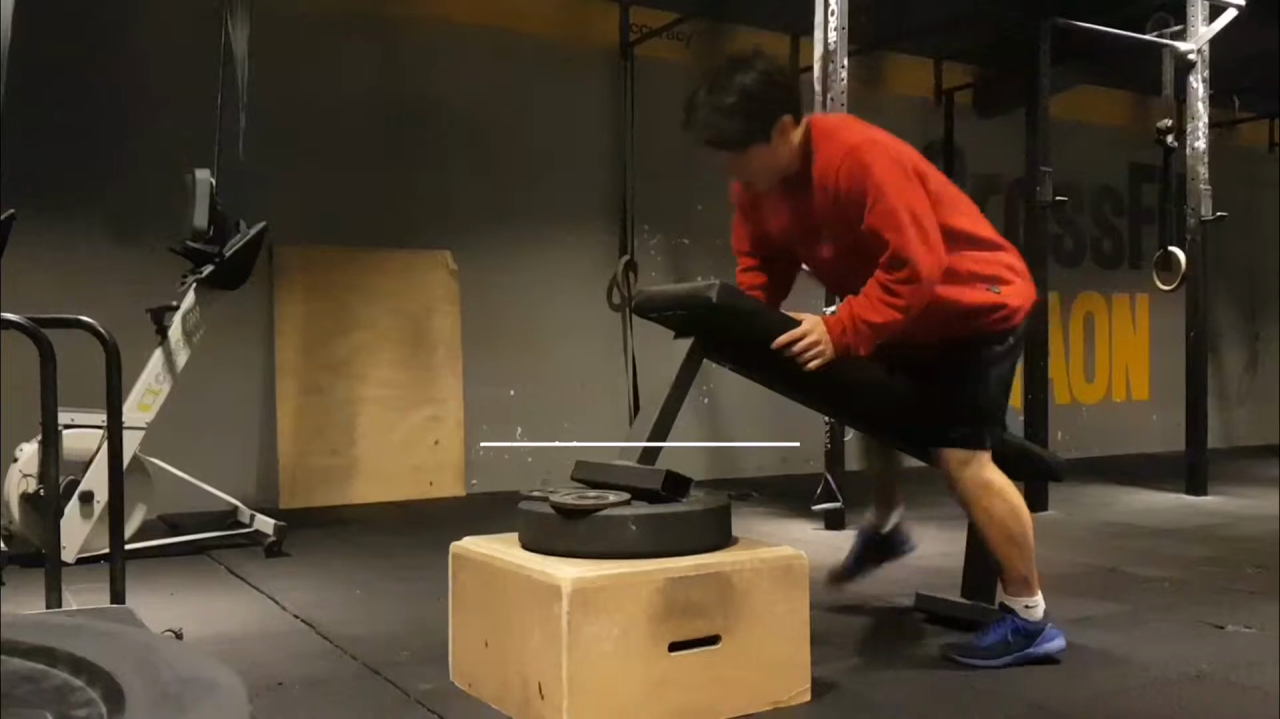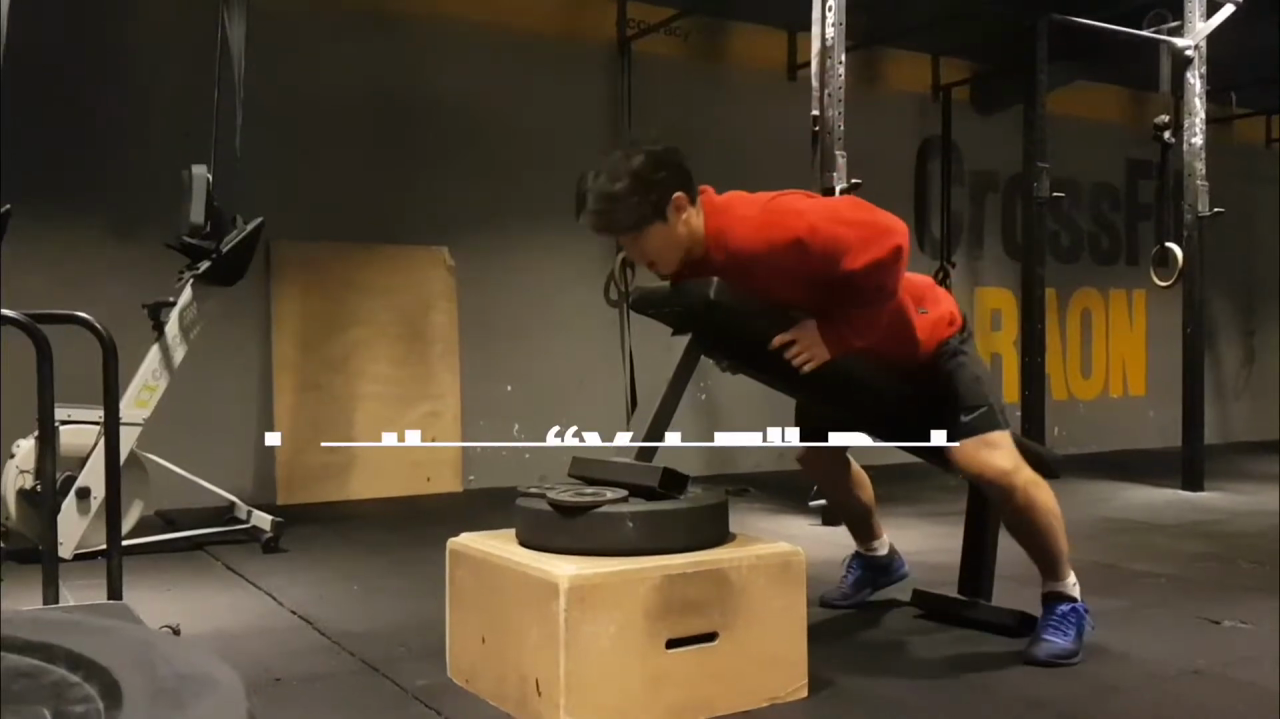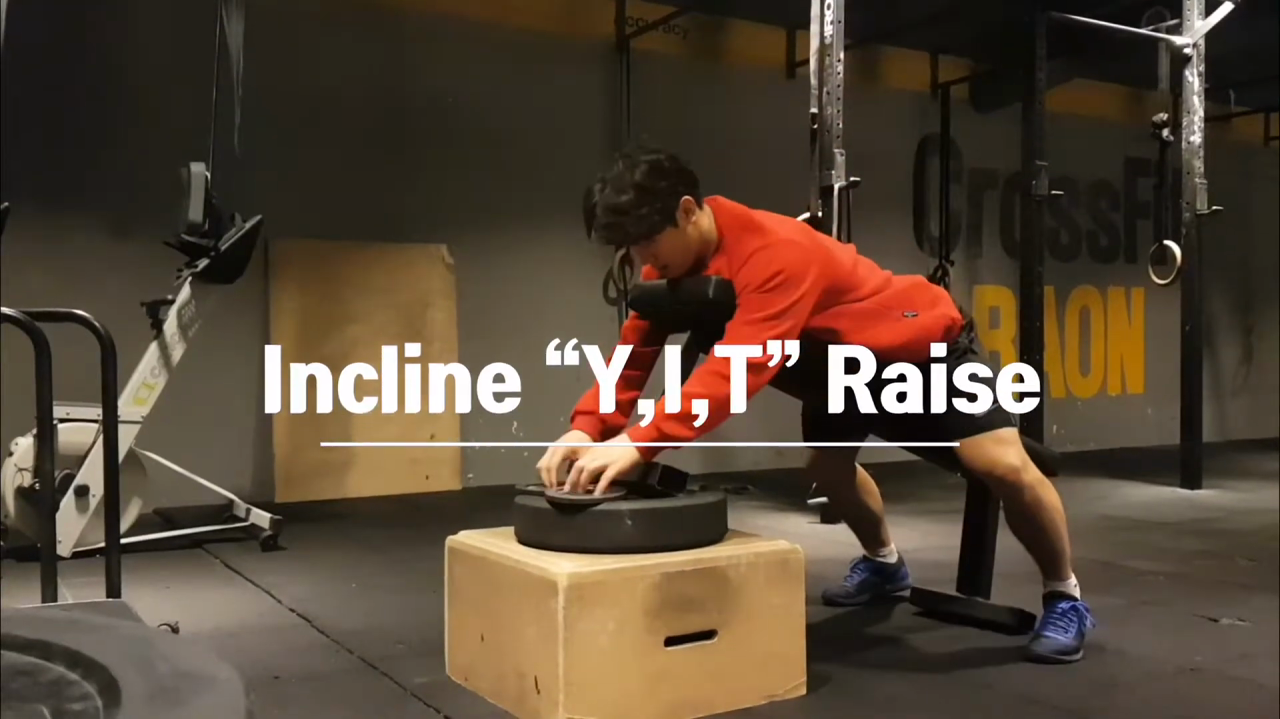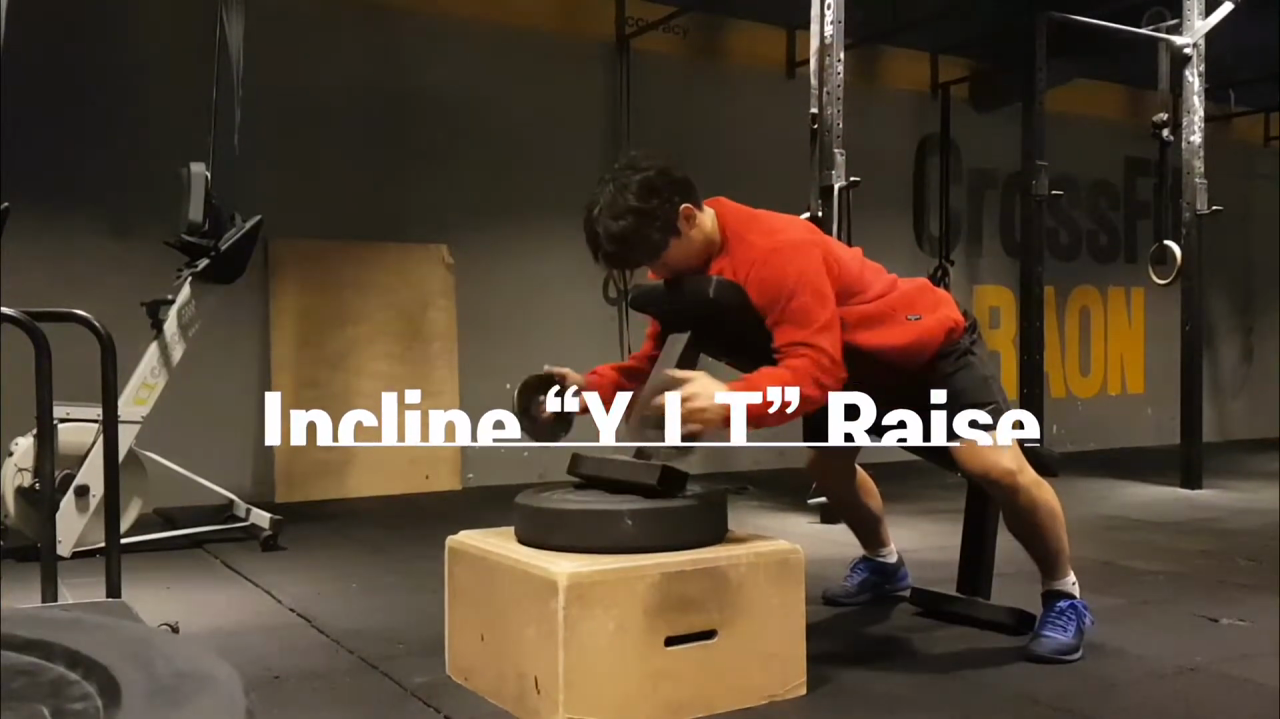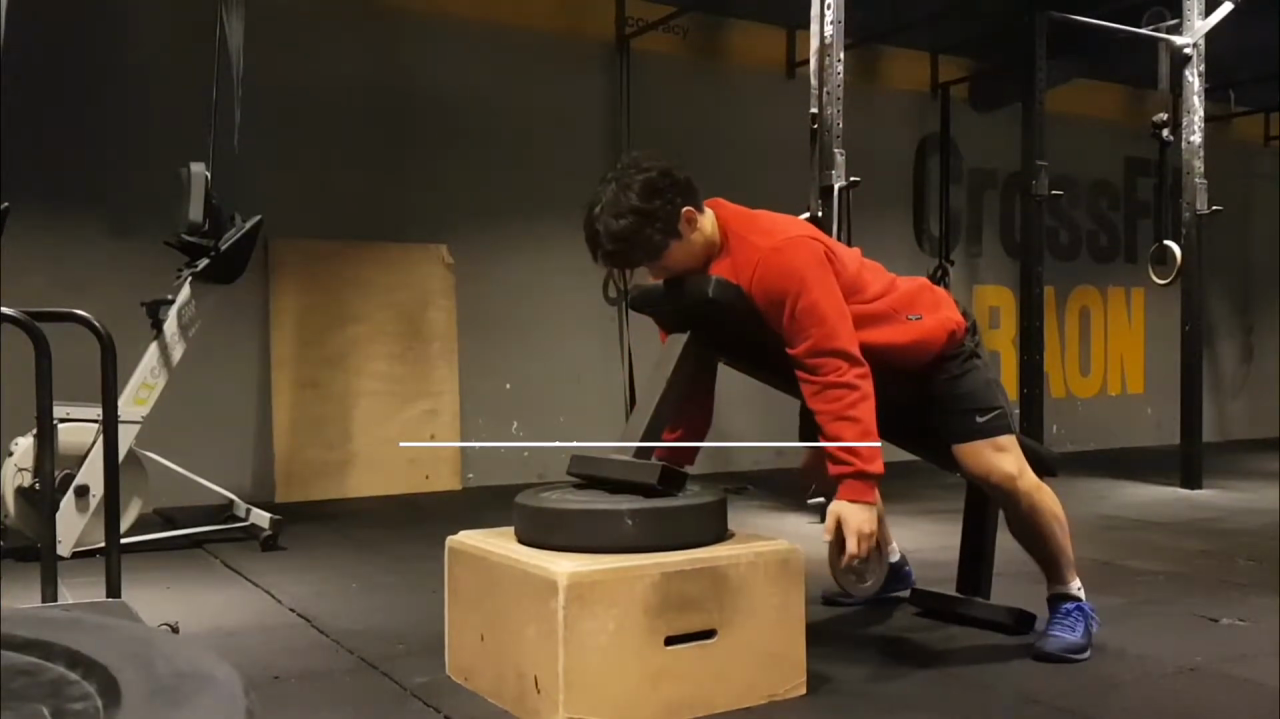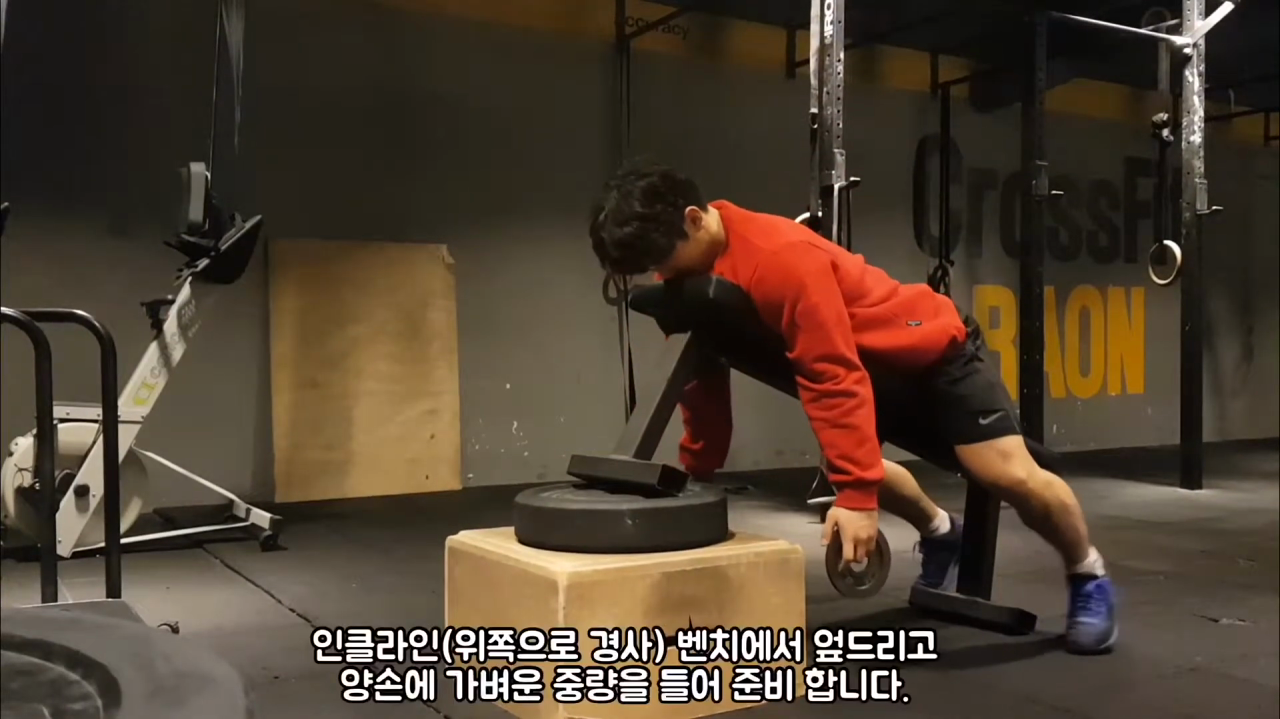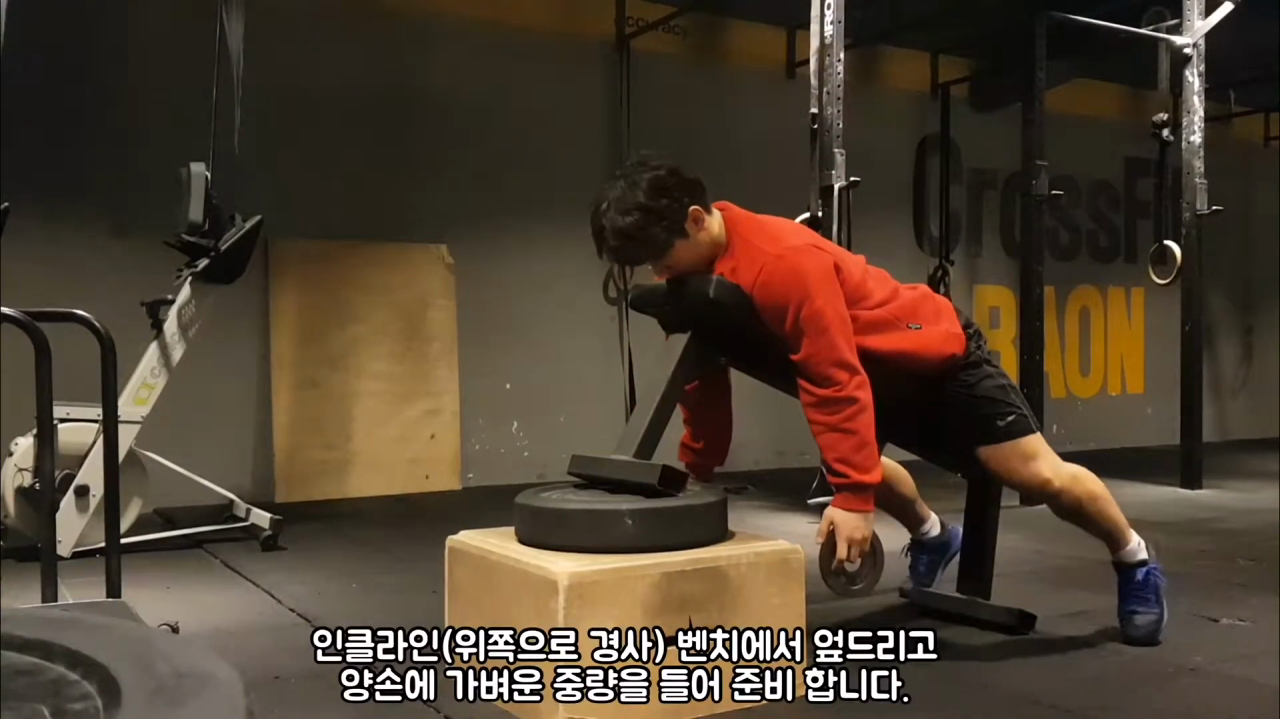
dt=0.7s
person 1, frame 1
left shoulder: (859, 156)
right shoulder: (752, 189)
left elbow: (915, 268)
right elbow: (759, 274)
left wrist: (842, 333)
left hip: (979, 307)
right hip: (903, 322)
left knee: (961, 458)
left ankle: (1027, 619)
right ankle: (884, 527)
person 1, frame 2
left shoulder: (761, 225)
right shoulder: (682, 259)
left elbow: (885, 240)
left wrist: (834, 337)
left hip: (921, 338)
right hip: (838, 354)
left knee: (993, 465)
right knee: (817, 454)
left ankle: (1064, 599)
right ankle: (876, 557)
person 1, frame 3
left shoulder: (774, 252)
right shoulder: (674, 261)
left elbow: (739, 368)
right elbow: (635, 352)
left wrist: (638, 444)
right wrist: (585, 429)
left hip: (926, 342)
left knee: (1001, 464)
right knee: (826, 462)
left ankle: (1065, 598)
right ankle: (884, 563)
person 1, frame 4
left shoulder: (779, 251)
right shoulder: (685, 263)
left elbow: (814, 368)
right elbow: (656, 355)
left wrist: (731, 402)
right wrist: (593, 388)
left hip: (930, 343)
right hip: (858, 360)
left knee: (996, 467)
right knee: (826, 462)
left ankle: (1064, 597)
right ankle: (883, 563)
person 1, frame 5
left shoulder: (780, 253)
right shoulder: (686, 269)
left elbow: (836, 371)
right elbow: (692, 378)
left wrist: (857, 486)
right wrist: (666, 470)
left hip: (931, 342)
right hip: (871, 357)
left knee: (999, 471)
right knee: (821, 464)
left ankle: (1070, 600)
right ankle: (889, 563)
person 1, frame 6
left shoulder: (781, 256)
right shoulder: (689, 273)
left elbow: (834, 376)
right elbow: (702, 379)
left wrist: (856, 495)
right wrist: (695, 476)
left hip: (932, 348)
right hip: (871, 364)
left knee: (1008, 474)
right knee: (855, 462)
left ankle: (1088, 577)
right ankle: (940, 531)
person 1, frame 7
left shoulder: (784, 260)
right shoulder: (692, 271)
left elbow: (835, 379)
right elbow: (703, 377)
left wrist: (854, 497)
right wrist: (694, 474)
left hip: (936, 353)
right hip: (875, 372)
left knee: (1035, 472)
right knee: (850, 455)
left ankle: (1134, 559)
right ankle: (932, 536)
